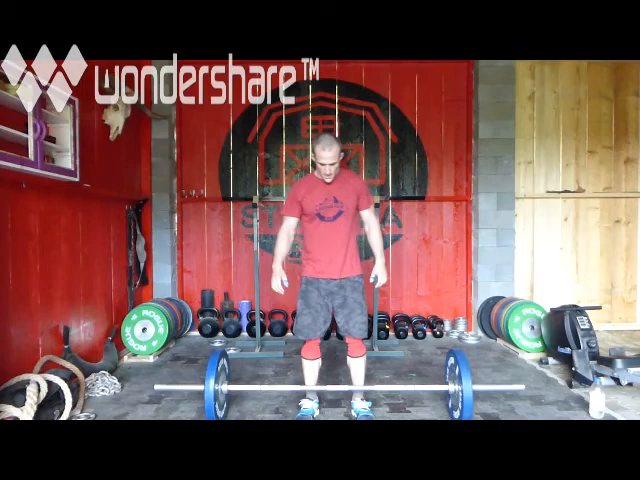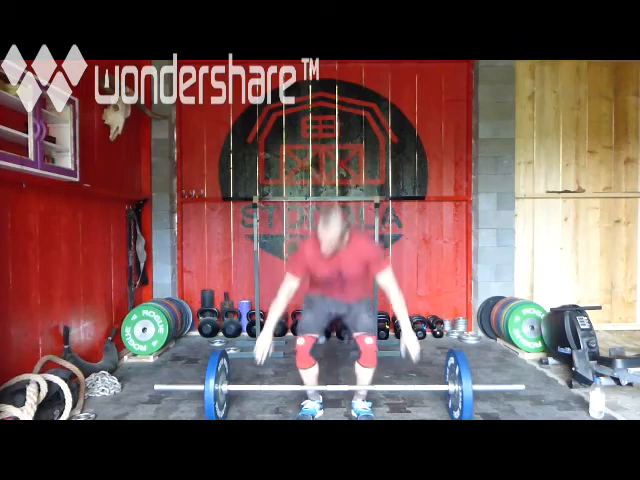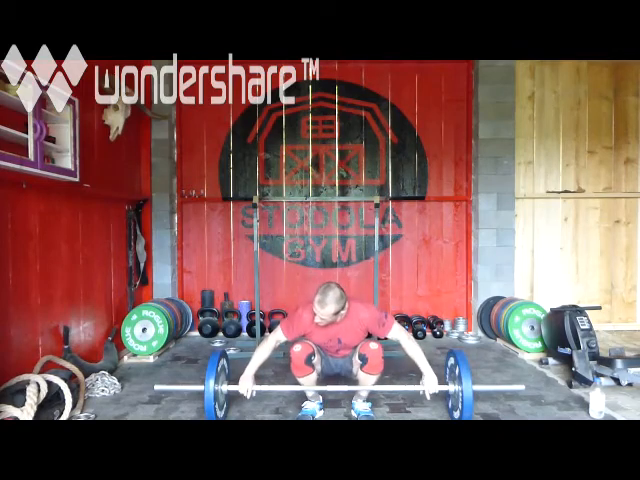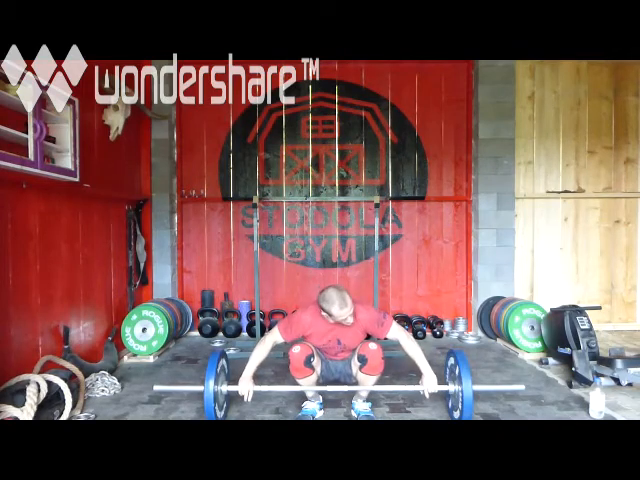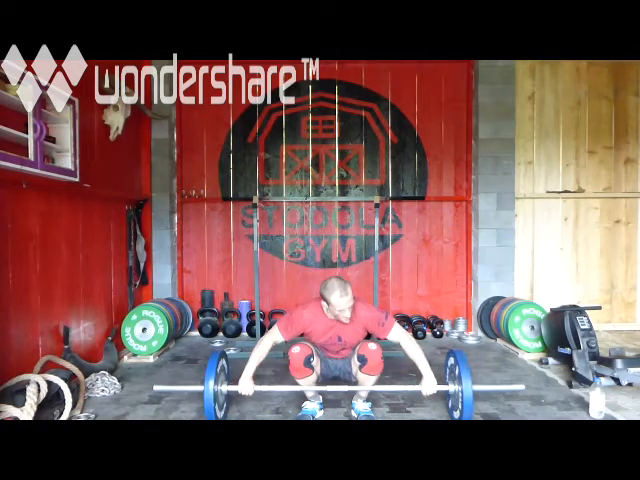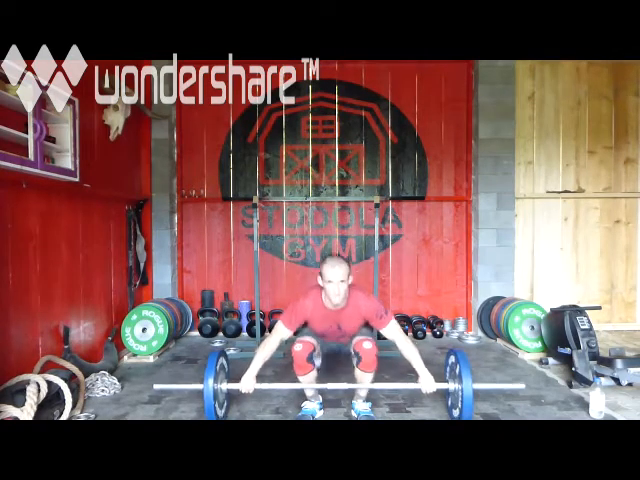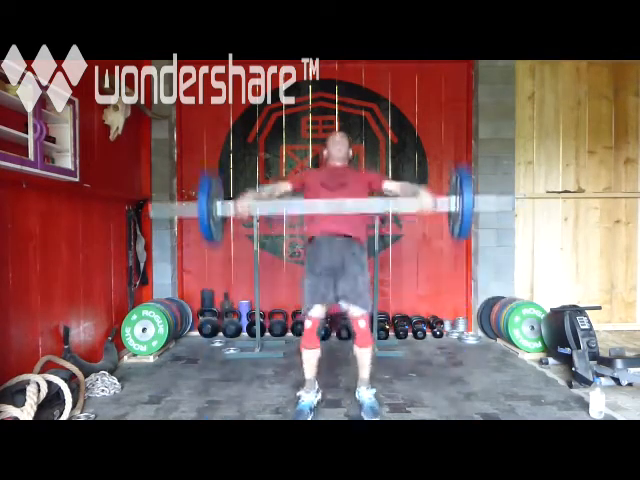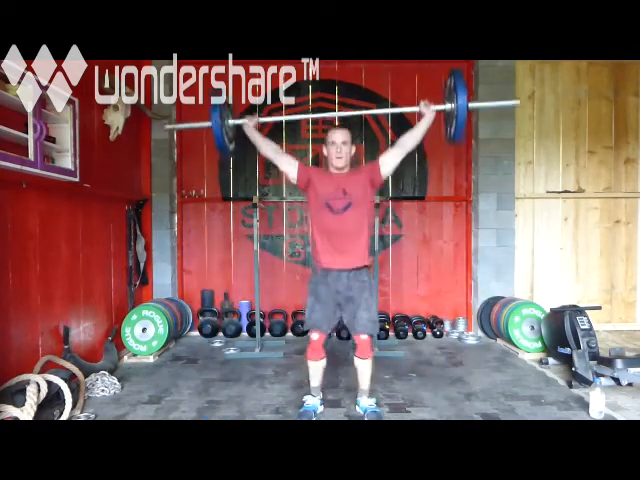
dt=0.7s
person 1, frame 1
left shoulder: (355, 184)
right shoulder: (300, 188)
left elbow: (371, 222)
right elbow: (288, 230)
left wrist: (380, 261)
right wrist: (276, 266)
left hip: (350, 277)
right hip: (314, 278)
left knee: (355, 338)
right knee: (311, 340)
left ankle: (358, 400)
right ankle: (310, 400)
person 1, frame 2
left shoulder: (365, 247)
right shoulder: (308, 249)
left elbow: (391, 287)
right elbow: (287, 290)
left wrist: (407, 329)
right wrist: (267, 331)
left hip: (356, 299)
right hip: (320, 296)
left knee: (368, 344)
right knee: (303, 343)
left ankle: (360, 401)
right ankle: (313, 400)
person 1, frame 3
left shoulder: (364, 314)
right shoulder: (305, 315)
left elbow: (404, 336)
right elbow: (272, 339)
left wrist: (428, 373)
right wrist: (248, 374)
left hip: (353, 361)
right hip: (321, 360)
left knee: (373, 350)
right knee: (299, 351)
left ankle: (360, 401)
right ankle: (313, 401)
person 1, frame 4
left shoulder: (364, 314)
right shoulder: (305, 317)
left elbow: (402, 335)
right elbow: (269, 339)
left wrist: (427, 373)
right wrist: (247, 376)
left hip: (352, 365)
right hip: (320, 365)
left knee: (373, 351)
right knee: (298, 352)
left ankle: (360, 401)
right ankle: (313, 401)
person 1, frame 5
left shoulder: (365, 312)
right shoulder: (305, 314)
left elbow: (404, 337)
right elbow: (268, 339)
left wrist: (427, 375)
right wrist: (247, 376)
left hip: (352, 361)
right hip: (321, 361)
left knee: (372, 351)
right knee: (297, 353)
left ankle: (360, 401)
right ankle: (312, 401)
person 1, frame 6
left shoulder: (364, 302)
right shoulder: (306, 303)
left elbow: (399, 336)
right elbow: (275, 337)
left wrist: (423, 373)
right wrist: (251, 373)
left hip: (353, 338)
right hip: (320, 339)
left knee: (368, 349)
right knee: (300, 349)
left ankle: (360, 402)
right ankle: (312, 402)
person 1, frame 7
left shoulder: (364, 176)
right shoulder: (310, 176)
left elbow: (396, 187)
right elbow: (278, 188)
left wrist: (421, 192)
right wrist: (251, 196)
left hip: (351, 250)
right hip: (319, 250)
left knee: (360, 321)
right knee: (312, 321)
left ankle: (365, 391)
right ankle: (310, 392)
person 1, frame 8
left shoulder: (367, 177)
right shoulder: (312, 178)
left elbow: (401, 148)
right elbow: (275, 154)
left wrist: (427, 118)
right wrist: (250, 129)
left hip: (359, 275)
right hip: (324, 275)
left knee: (363, 340)
right knee: (316, 339)
left ankle: (364, 399)
right ankle: (314, 398)
